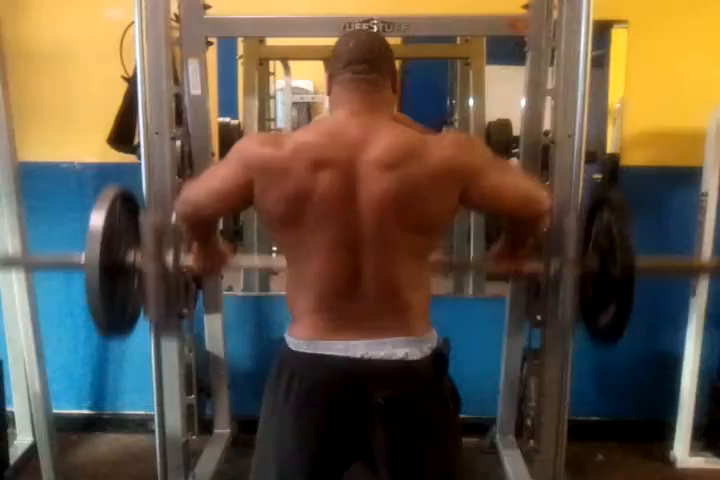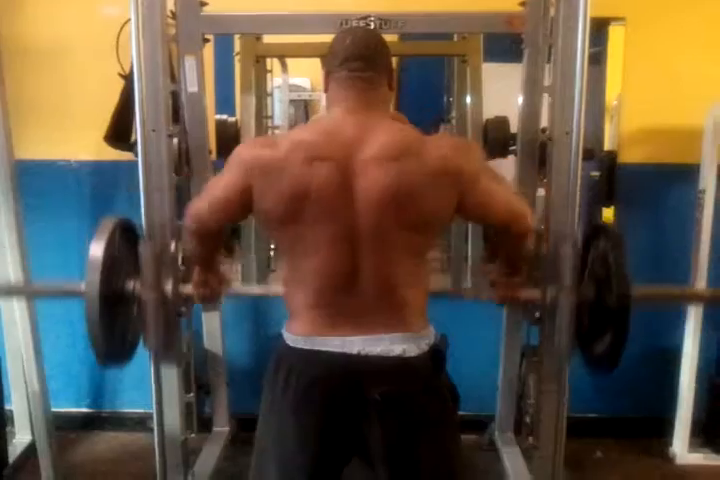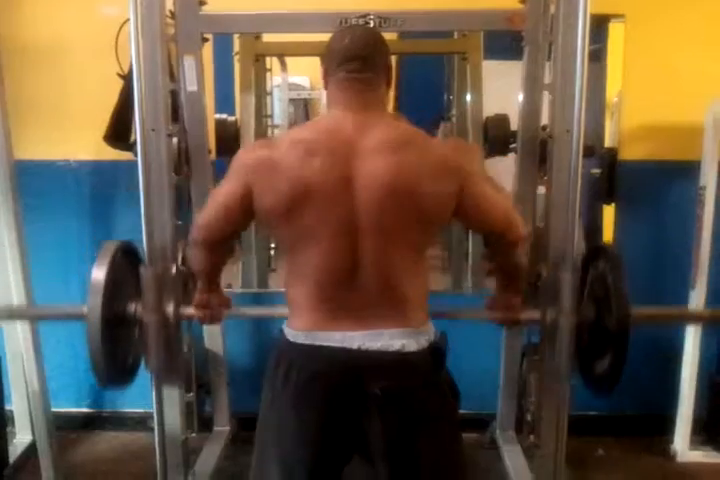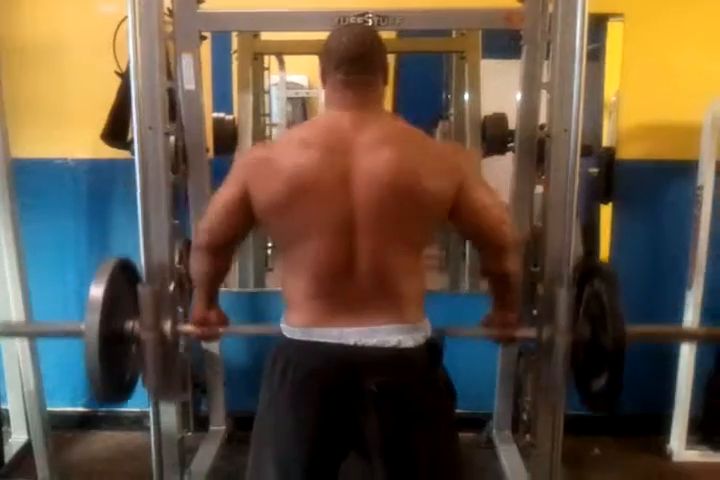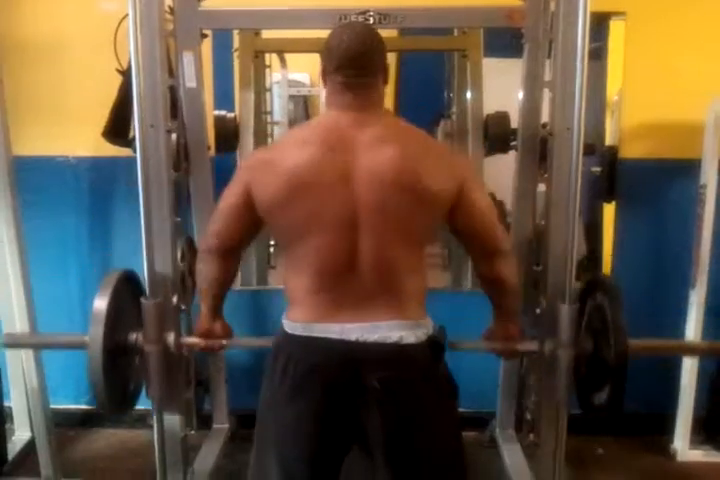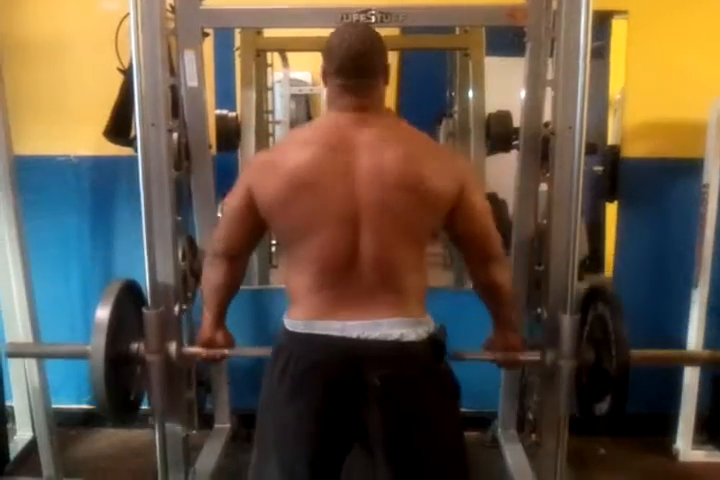
dt=0.1s
person 1, frame 1
left shoulder: (266, 156)
right shoulder: (446, 158)
left elbow: (190, 208)
right elbow: (535, 205)
left wrist: (206, 247)
right wrist: (511, 249)
left hip: (310, 368)
right hip: (407, 369)
person 1, frame 2
left shoulder: (265, 158)
right shoulder: (442, 159)
left elbow: (198, 225)
right elbow: (519, 224)
left wrist: (206, 271)
right wrist: (509, 272)
left hip: (307, 364)
right hip: (405, 365)
person 1, frame 3
left shoulder: (266, 159)
right shoulder: (442, 159)
left elbow: (206, 238)
right elbow: (511, 237)
left wrist: (207, 290)
right wrist: (509, 291)
left hip: (308, 360)
right hip: (404, 361)
person 1, frame 4
left shoulder: (264, 160)
right shoulder: (439, 159)
left elbow: (208, 243)
right elbow: (501, 244)
left wrist: (204, 305)
right wrist: (505, 309)
left hip: (305, 357)
right hip: (401, 357)
person 1, frame 5
left shoulder: (268, 161)
right shoulder: (439, 159)
left elbow: (217, 250)
right elbow: (494, 255)
left wrist: (210, 314)
right wrist: (507, 321)
left hip: (306, 353)
right hip: (403, 355)
person 1, frame 6
left shoulder: (270, 162)
right shoulder: (439, 161)
left elbow: (224, 254)
right elbow: (489, 259)
left wrist: (212, 322)
right wrist: (506, 329)
left hip: (308, 351)
right hip: (404, 352)
